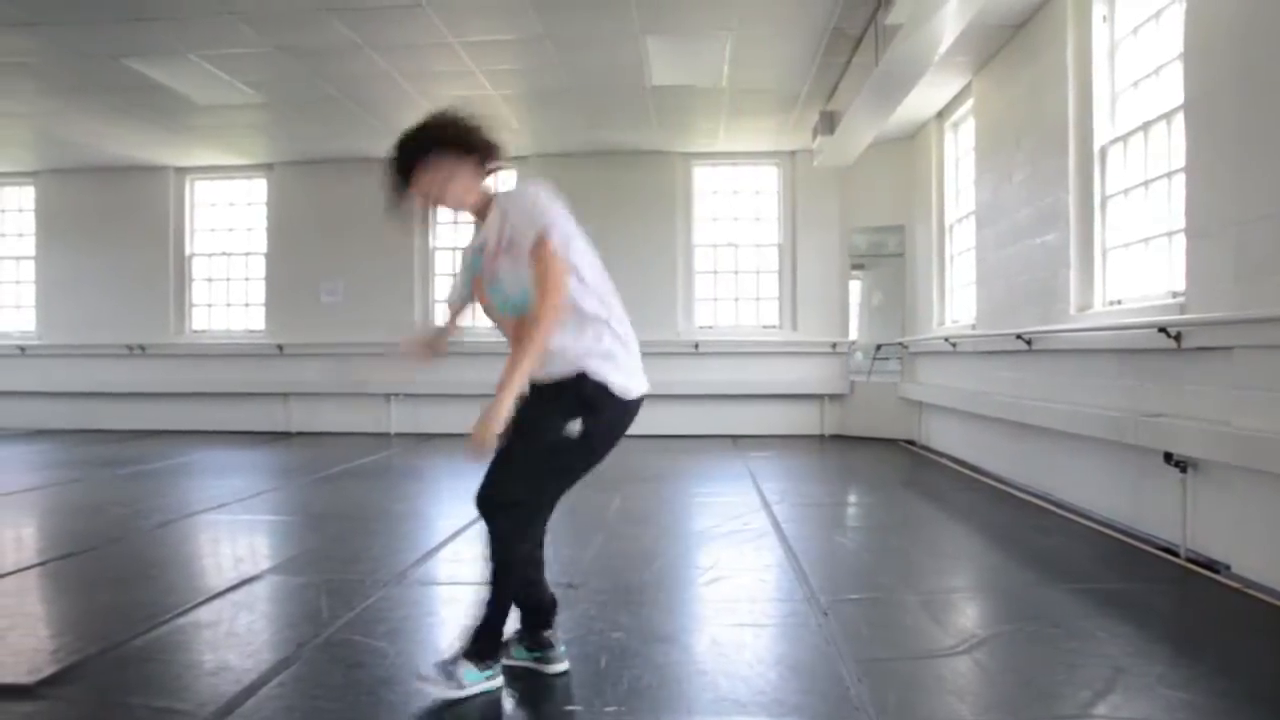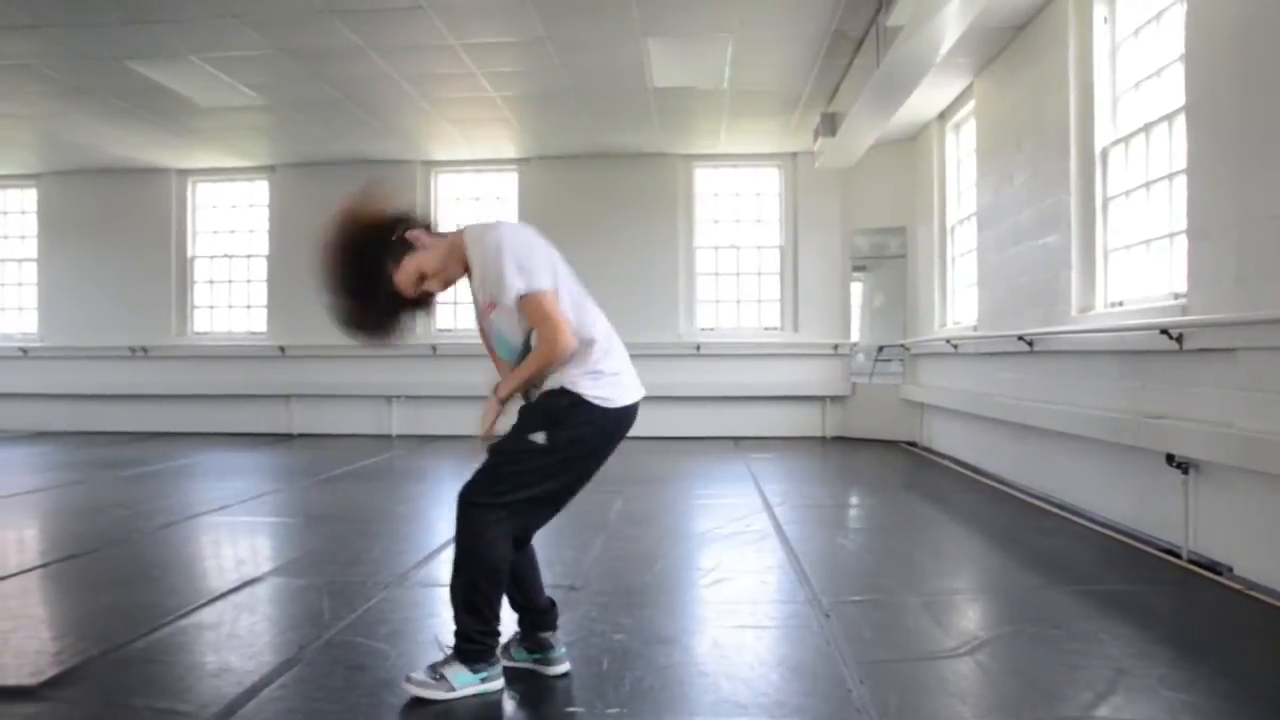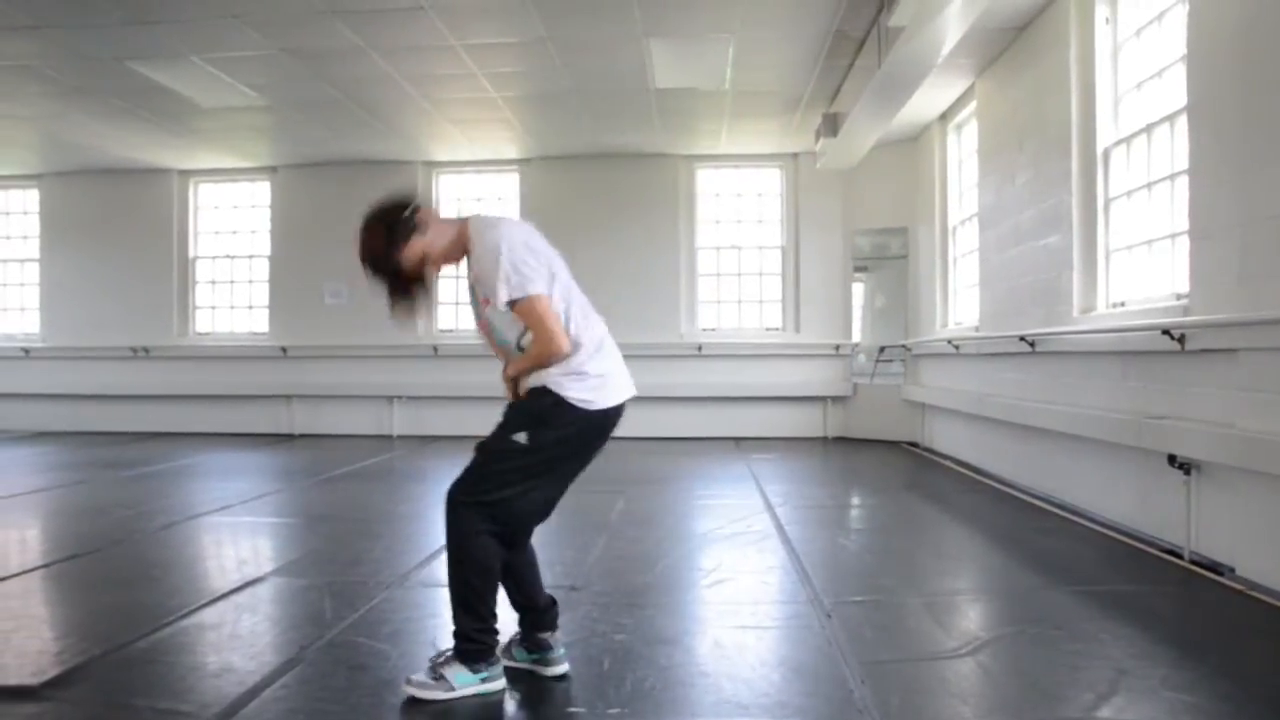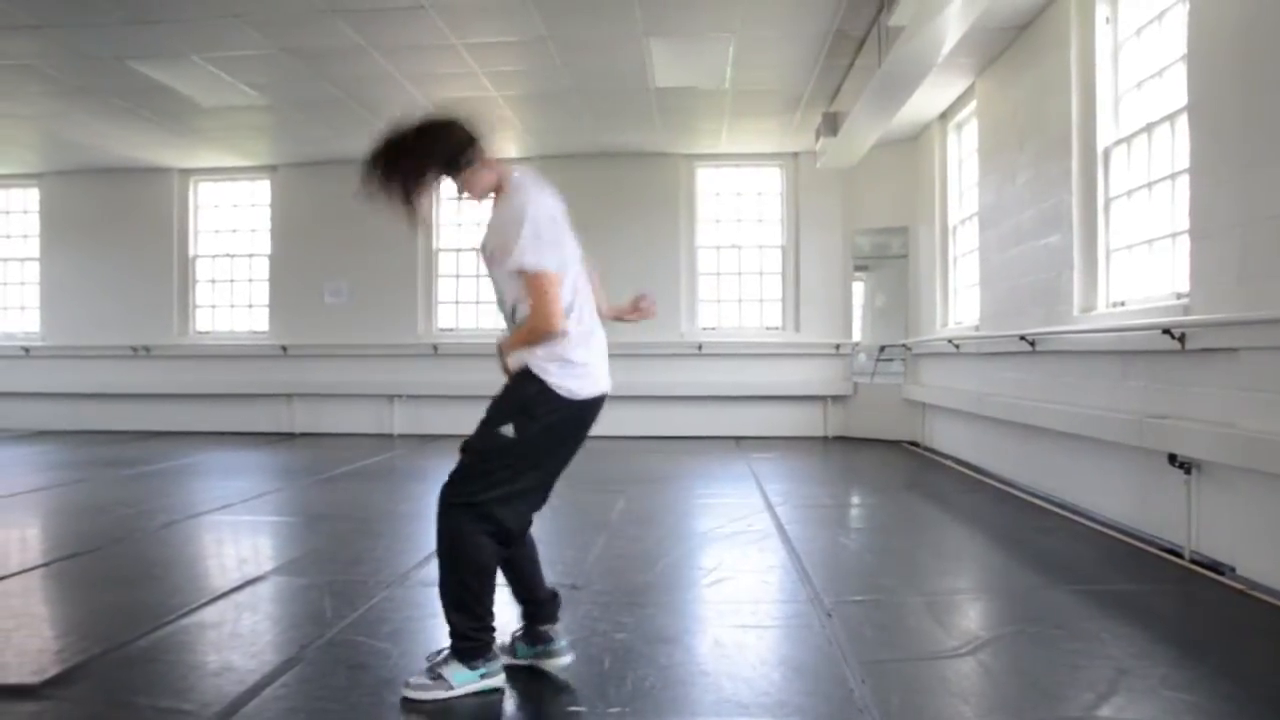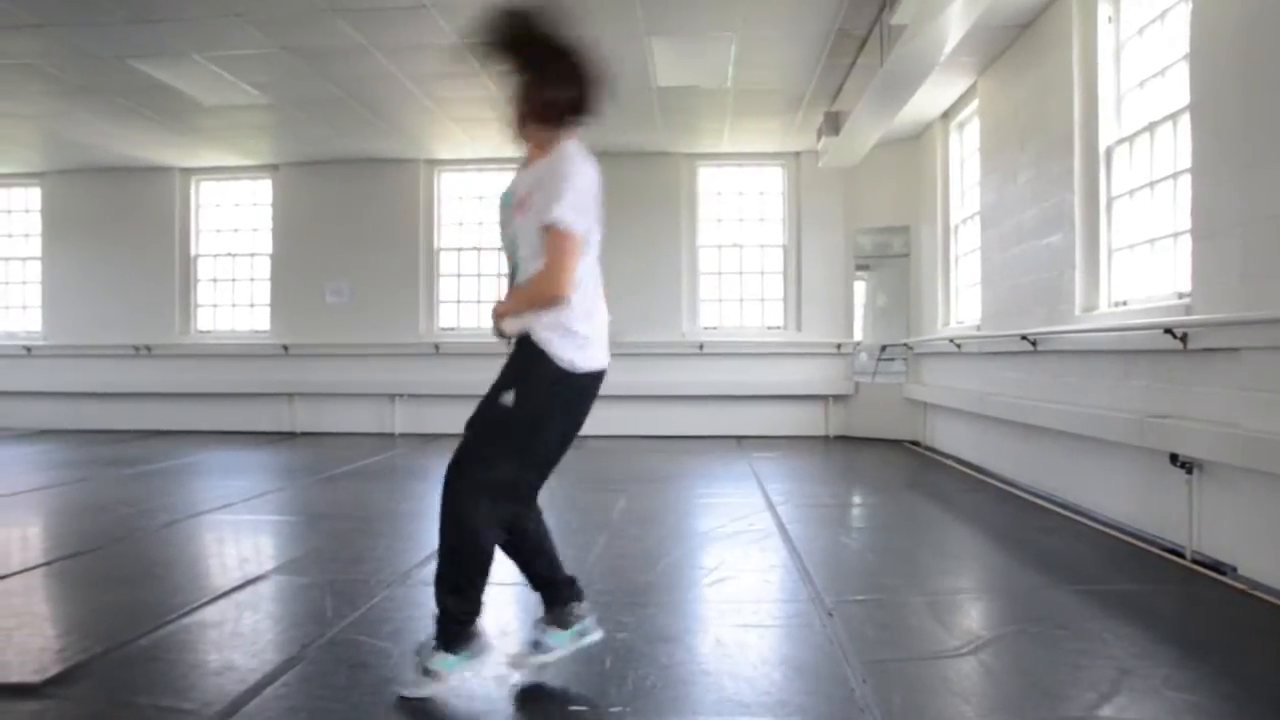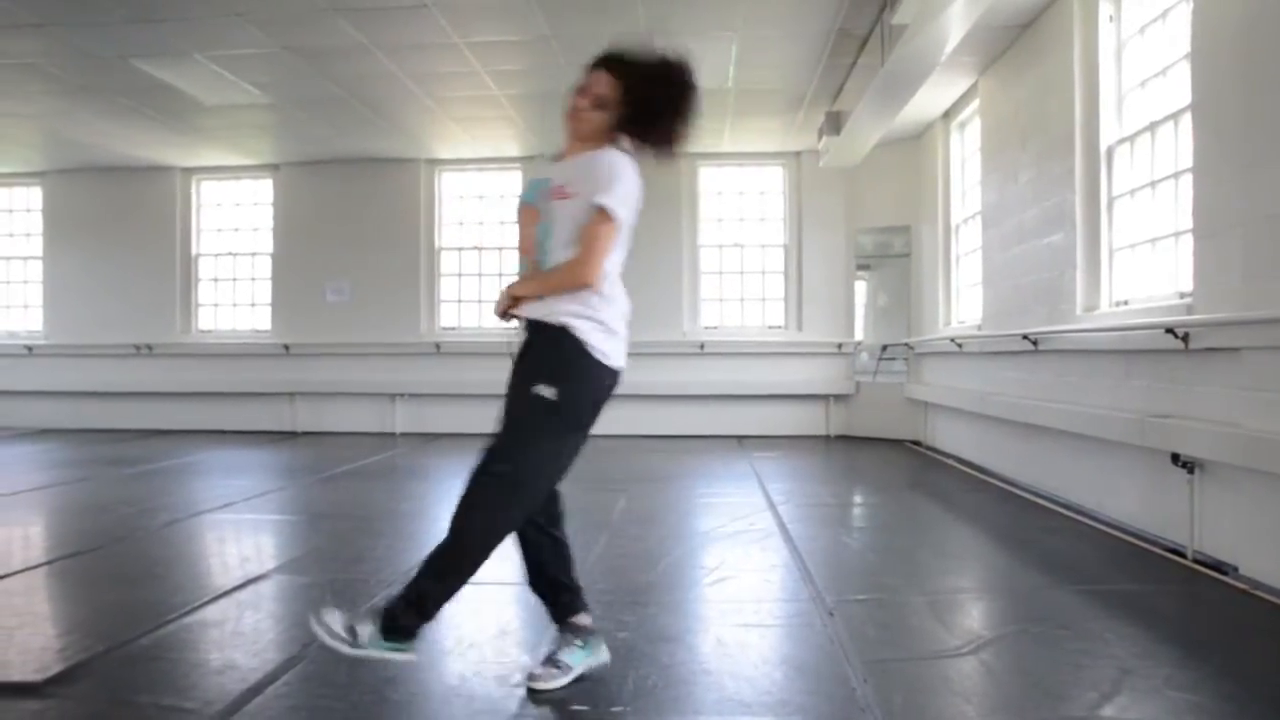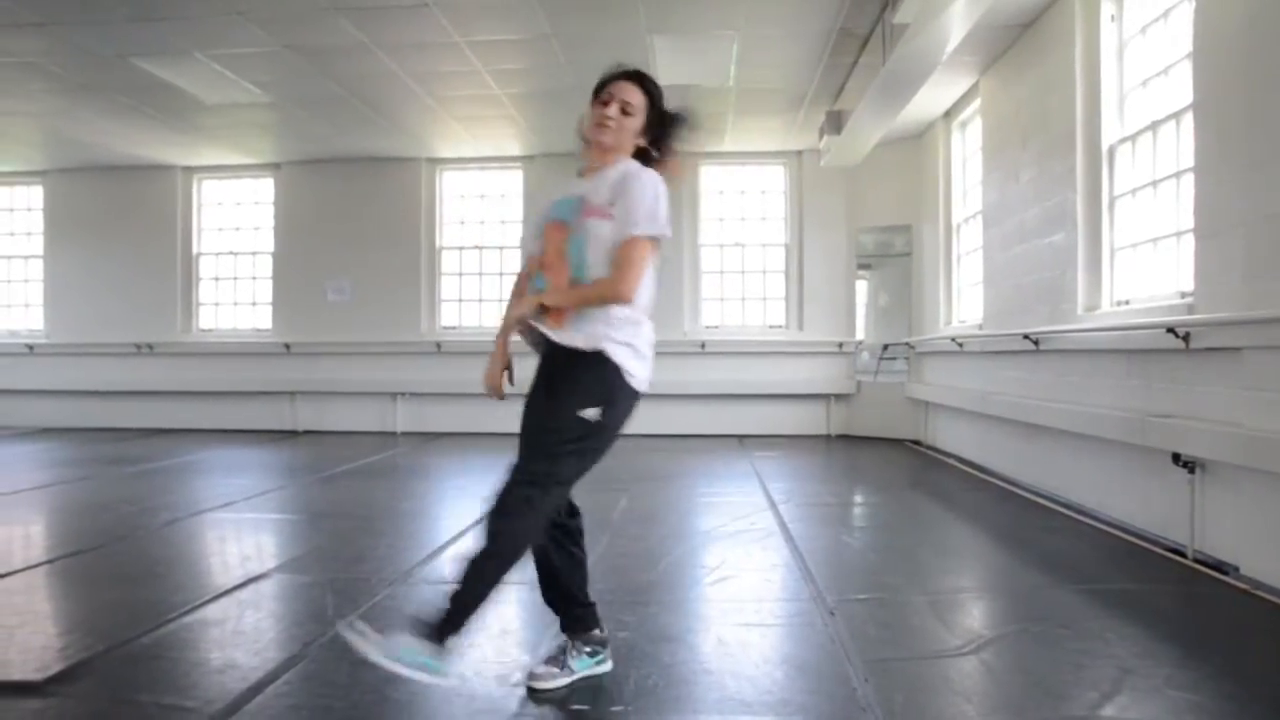
dt=0.1s
person 1, frame 1
left shoulder: (530, 201)
right shoulder: (475, 249)
left elbow: (552, 297)
right elbow: (452, 316)
left wrist: (507, 391)
left hip: (599, 382)
right hip: (556, 384)
left knee: (507, 498)
right knee: (511, 501)
left ankle: (486, 654)
right ankle: (536, 640)
person 1, frame 2
left shoulder: (501, 246)
right shoulder: (471, 267)
left elbow: (560, 339)
left wrist: (503, 390)
left hip: (594, 399)
right hip: (567, 399)
left knee: (483, 505)
right knee: (500, 520)
left ankle: (477, 657)
right ankle: (540, 638)
person 1, frame 3
left shoulder: (497, 244)
right shoulder: (486, 240)
left elbow: (554, 341)
left wrist: (512, 375)
left hip: (578, 397)
right hip: (569, 394)
left knee: (470, 503)
right knee: (502, 517)
left ankle: (475, 658)
right ankle: (540, 639)
person 1, frame 4
left shoulder: (524, 207)
right shoulder: (520, 193)
left elbow: (547, 320)
left wrist: (508, 346)
right wrist: (608, 310)
left hip: (556, 381)
right hip: (563, 379)
left knee: (464, 502)
right knee: (498, 505)
left ankle: (474, 656)
right ankle: (541, 634)
person 1, frame 5
left shoulder: (568, 170)
right shoulder: (541, 167)
left elbow: (556, 286)
left wrist: (508, 308)
left hip: (557, 355)
right hip: (554, 351)
left knee: (470, 486)
right knee: (505, 489)
left ankle: (455, 640)
right ankle: (563, 613)
person 1, frame 6
left shoulder: (615, 170)
right shoulder: (558, 169)
left elbow: (586, 271)
left wrist: (516, 291)
left hip: (576, 350)
right hip: (550, 344)
left knee: (502, 483)
right knee: (525, 493)
left ankle: (400, 624)
right ankle: (576, 628)
person 1, frame 7
left shoulder: (642, 186)
right shoulder: (565, 185)
left elbow: (623, 287)
right elbow: (536, 268)
left wrist: (539, 302)
right wrist: (506, 346)
left hip: (605, 366)
right hip: (564, 359)
left knee: (527, 494)
right knee: (546, 505)
left ankle: (435, 637)
right ankle: (585, 638)
